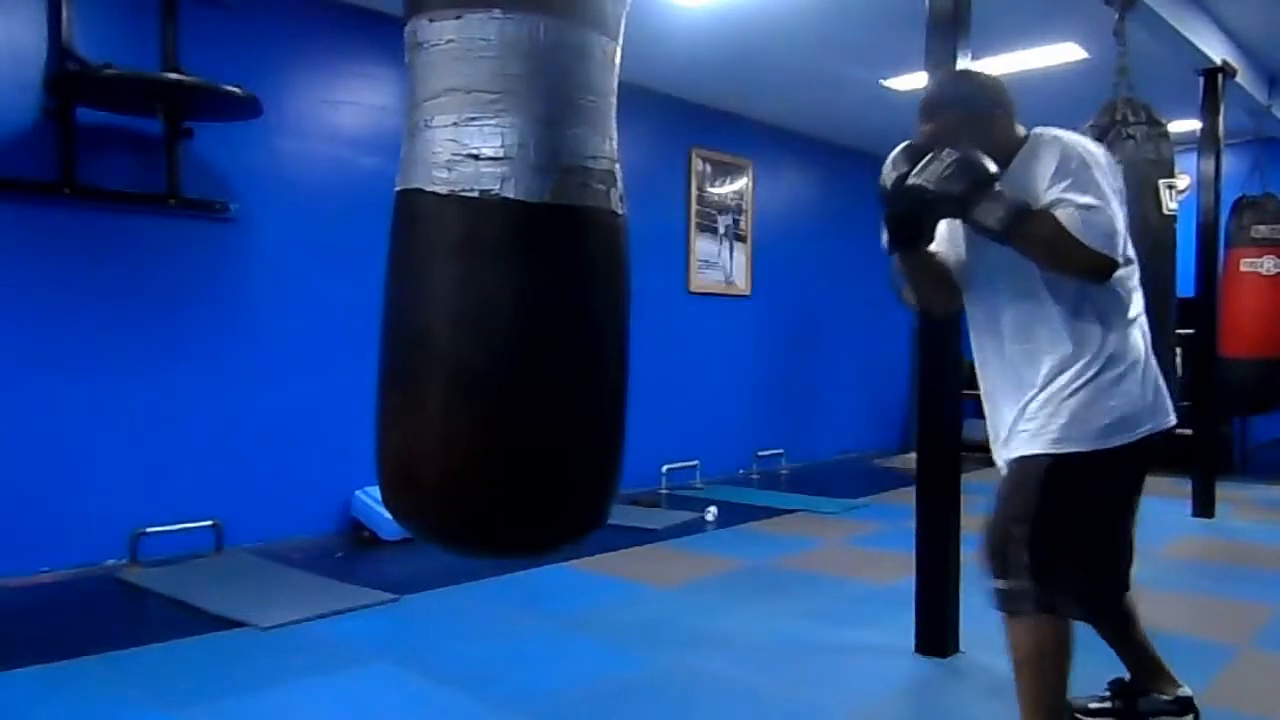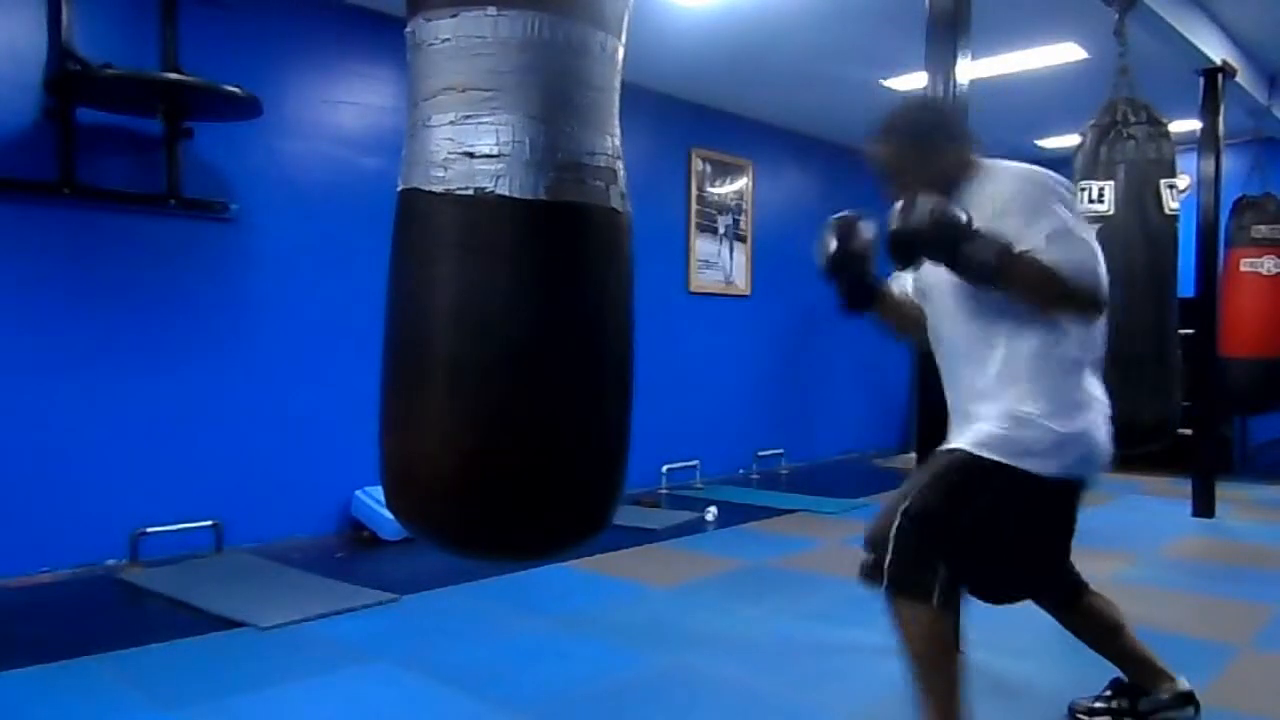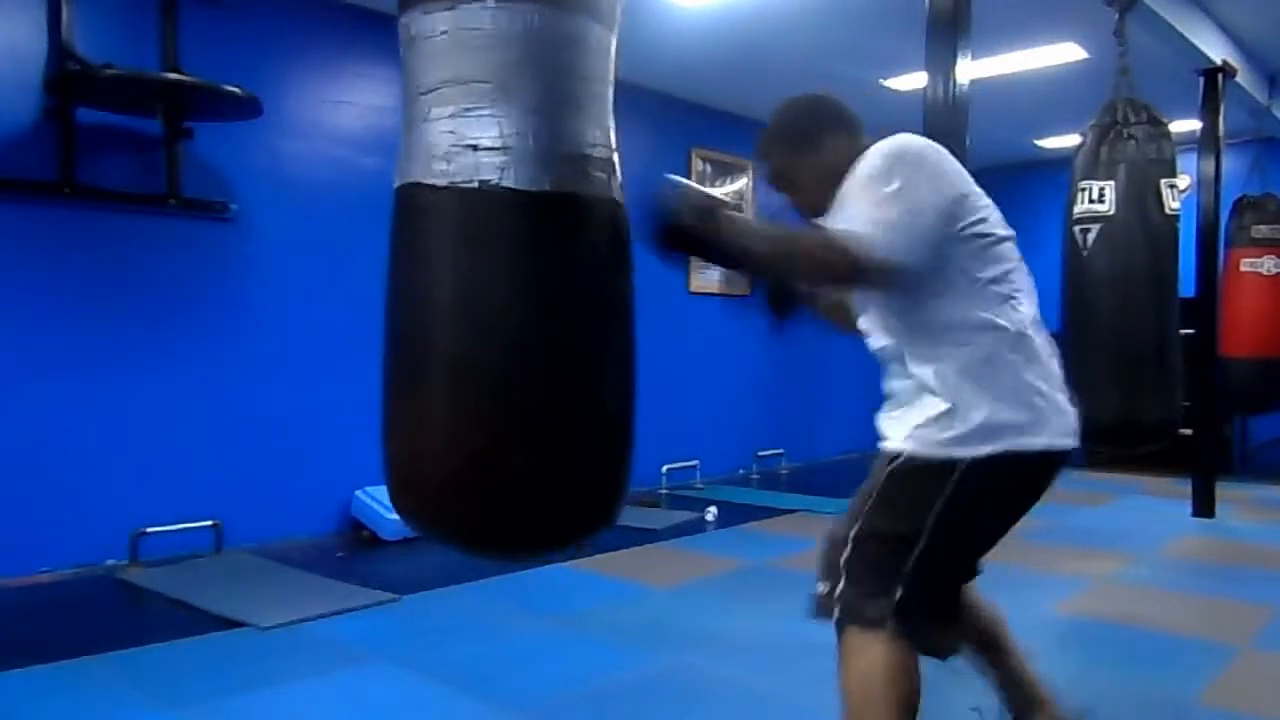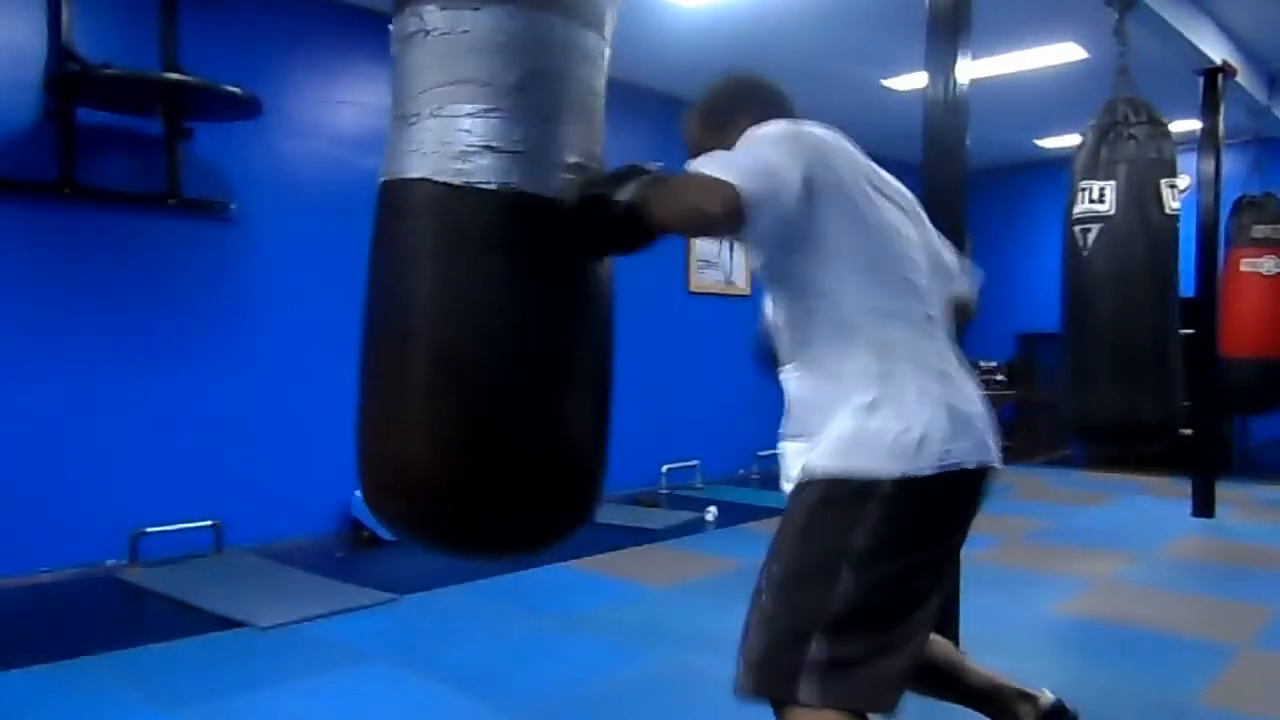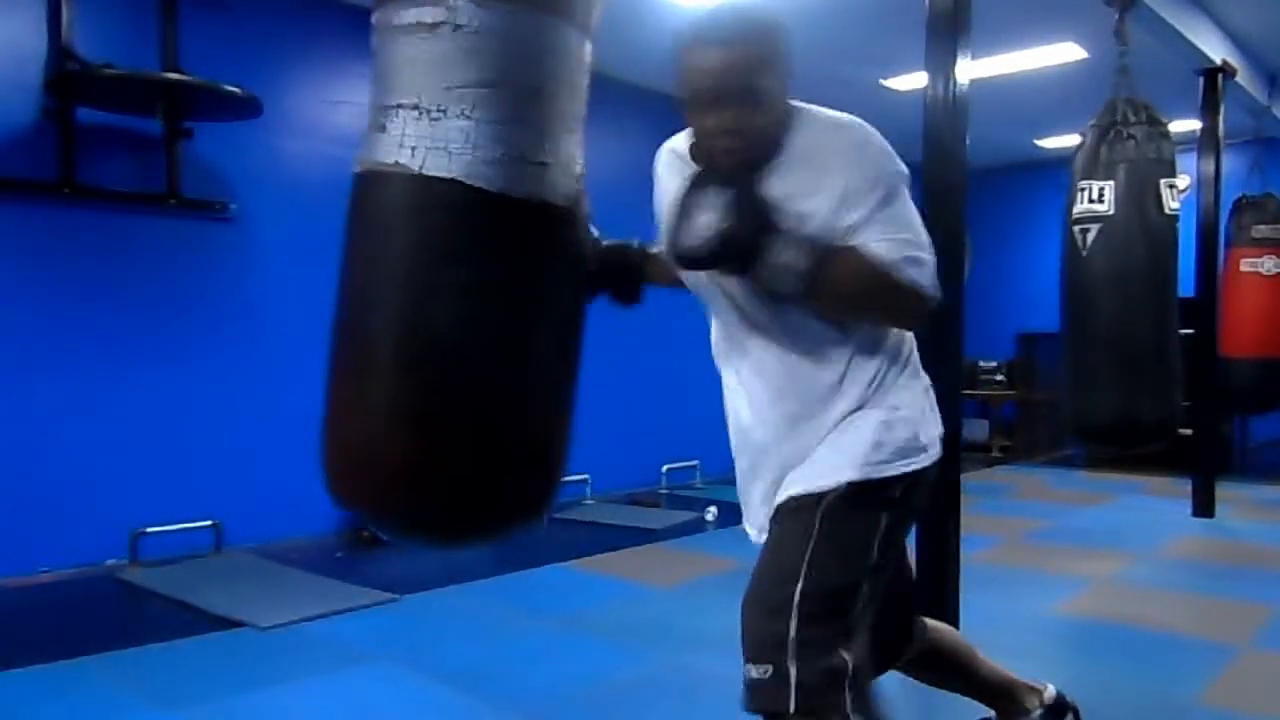
dt=0.7s
person 1, frame 1
left shoulder: (1067, 156)
right shoulder: (969, 186)
left elbow: (1096, 257)
right elbow: (942, 297)
left wrist: (988, 206)
right wrist: (908, 235)
left hip: (1088, 408)
right hip: (1044, 413)
left knee: (1029, 566)
right knee: (1081, 566)
person 1, frame 2
left shoulder: (1022, 189)
right shoulder: (942, 207)
left elbow: (1083, 296)
right elbow: (926, 321)
left wrist: (973, 249)
right wrist: (864, 286)
left hip: (1030, 432)
right hip: (1048, 434)
left knee: (904, 552)
right knee: (1042, 575)
person 1, frame 3
left shoulder: (900, 160)
right shoulder: (886, 188)
left elbow: (858, 263)
right elbow: (864, 309)
left wrist: (717, 230)
right wrist: (793, 288)
left hip: (980, 426)
right hip: (1004, 422)
left knee: (868, 597)
right knee: (923, 579)
person 1, frame 4
left shoulder: (784, 142)
right shoulder: (869, 183)
left elbow: (708, 204)
right elbow: (957, 292)
left wrist: (633, 196)
left hip: (887, 446)
right hip: (926, 440)
left knee: (797, 665)
right knee: (873, 641)
person 1, frame 5
left shoulder: (845, 150)
right shoulder: (676, 164)
left elbow: (907, 298)
left wrist: (775, 250)
right wrist: (630, 263)
left hip: (860, 442)
right hip: (781, 451)
left knee: (792, 655)
right knee: (879, 625)
